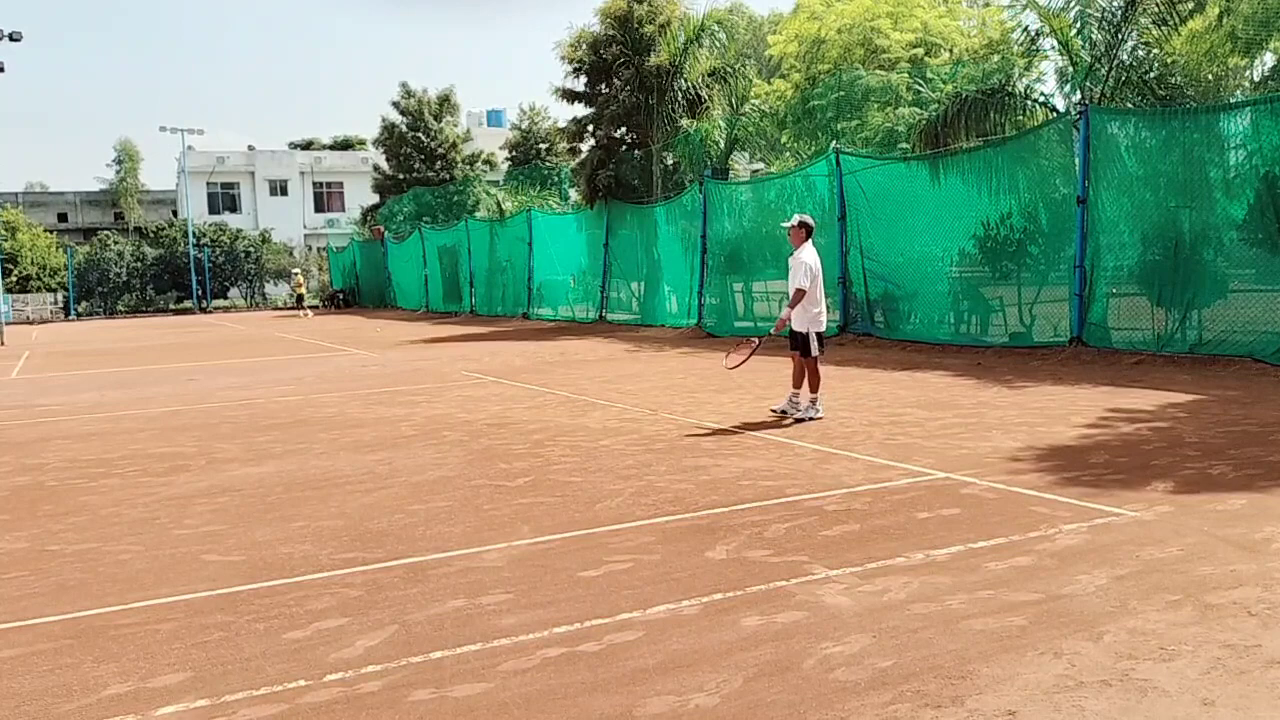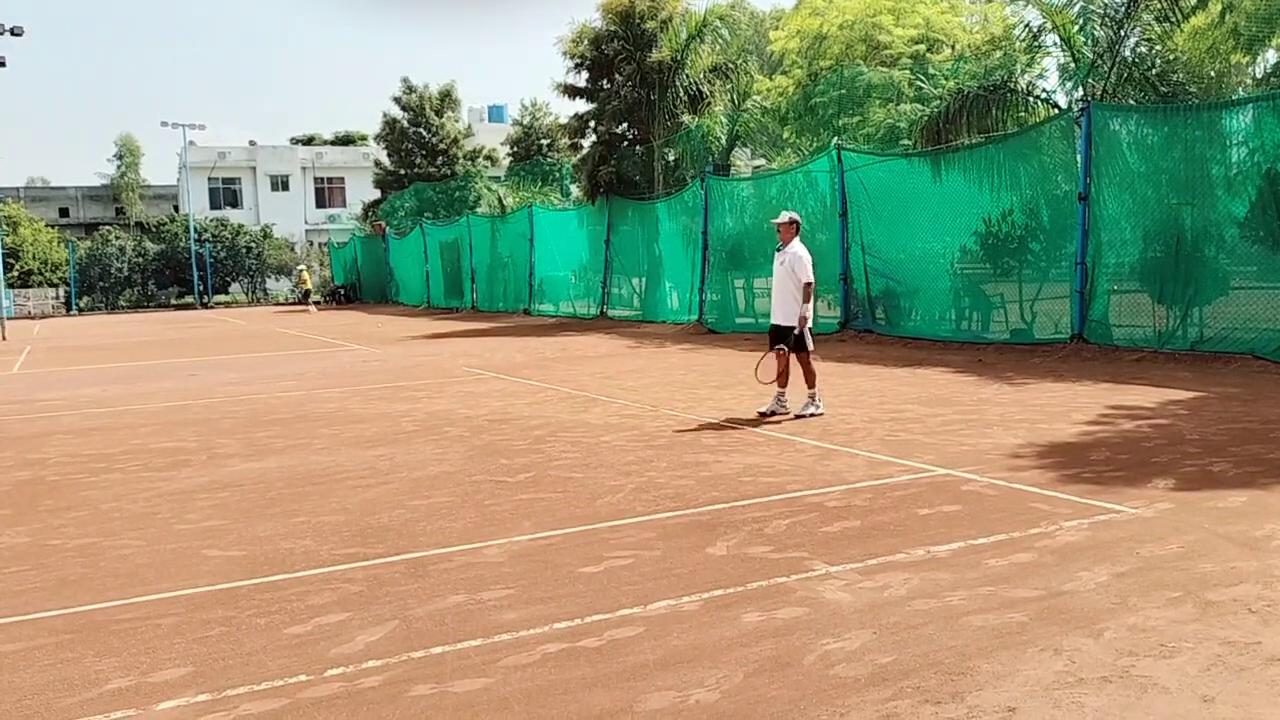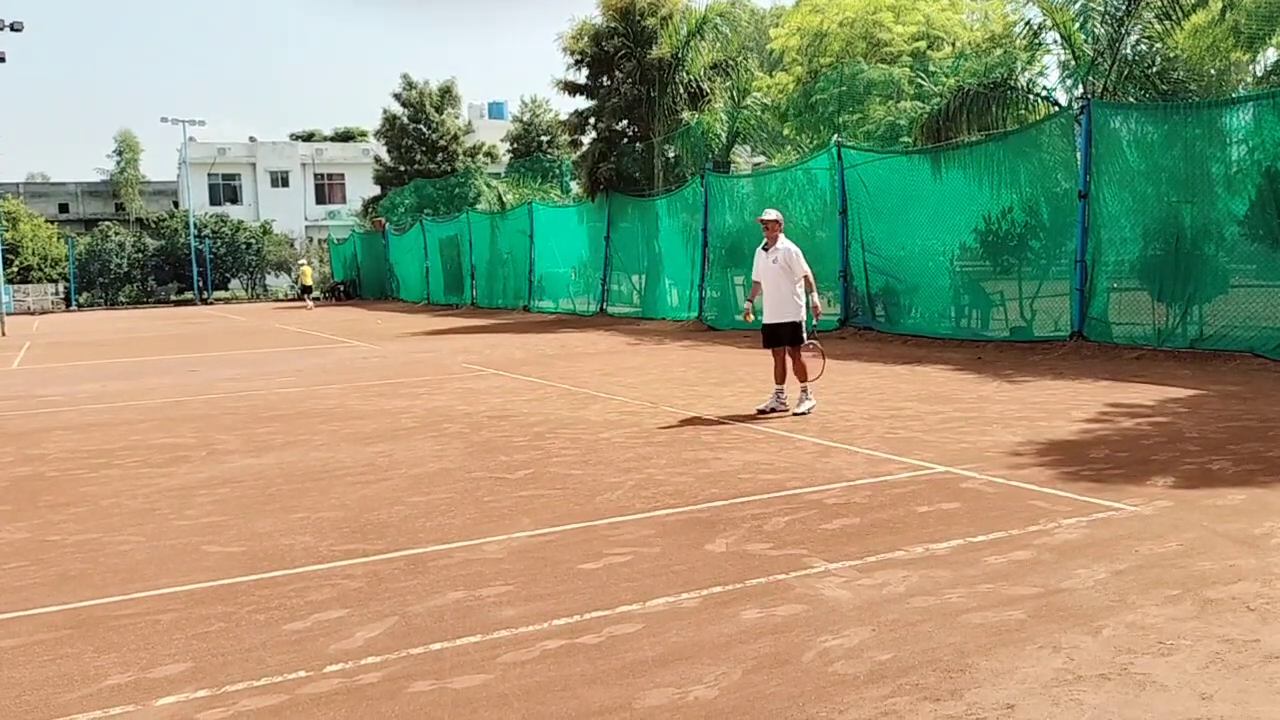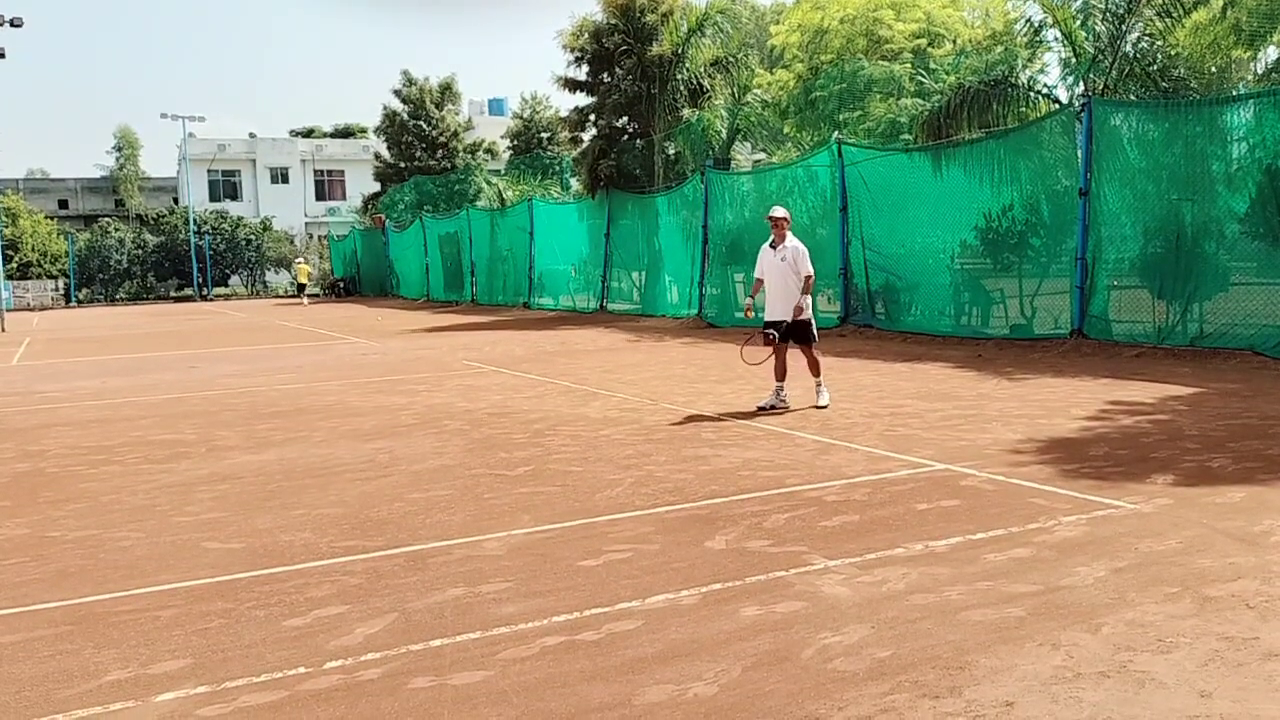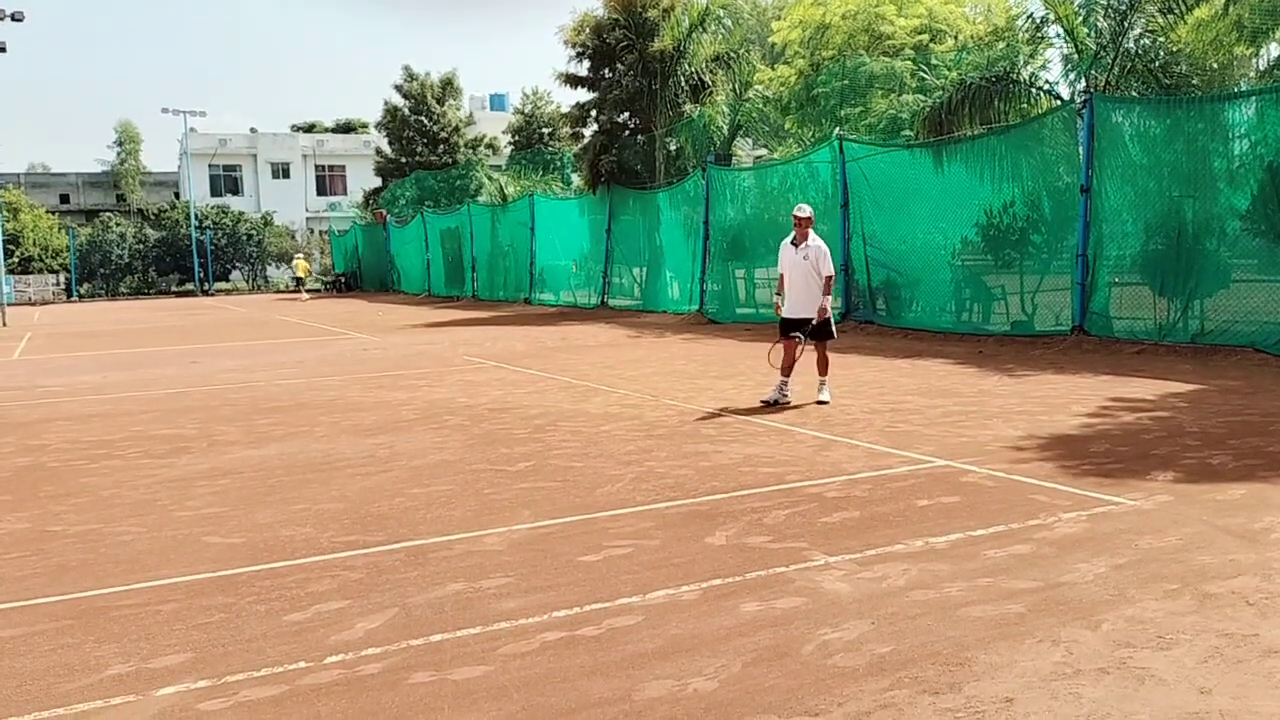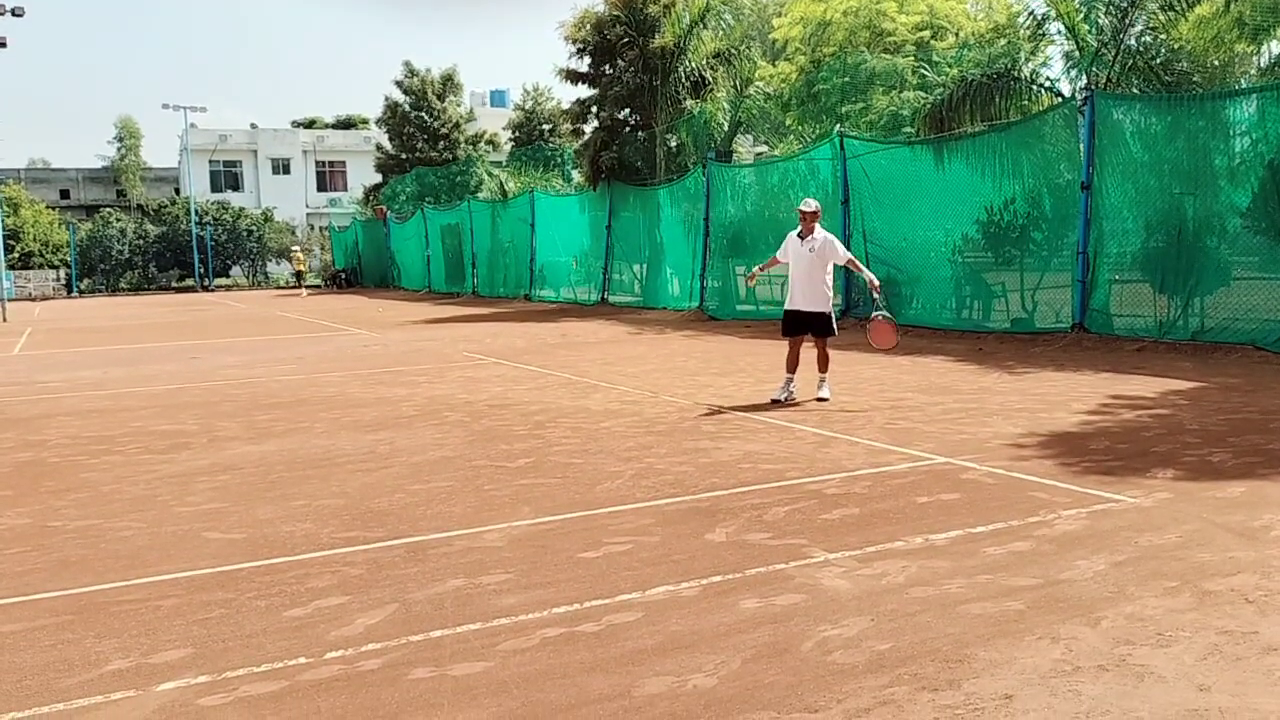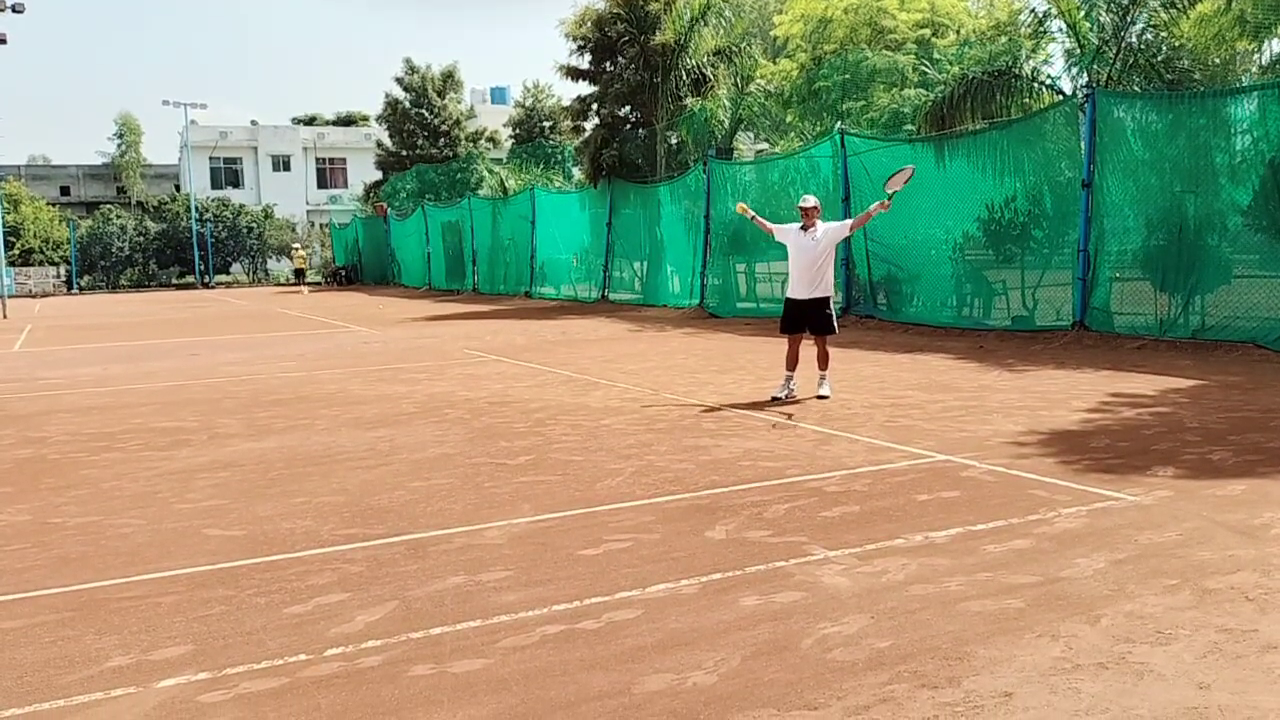
dt=0.4s
person 1, frame 1
left shoulder: (805, 258)
right shoulder: (799, 255)
left elbow: (801, 291)
left wrist: (785, 314)
left hip: (809, 322)
right hip: (798, 321)
left knee: (810, 362)
right knee: (797, 360)
left ankle: (814, 406)
right ankle: (794, 402)
person 1, frame 2
left shoulder: (799, 253)
right shoulder: (780, 252)
left elbow: (808, 284)
left wrist: (805, 311)
left hip: (795, 319)
right hip: (779, 318)
left knee: (803, 359)
right knee: (781, 358)
left ankle: (814, 402)
right ankle: (780, 401)
person 1, frame 3
left shoulder: (789, 249)
right shoulder: (760, 252)
left elbow: (806, 275)
right elbow: (757, 281)
left wrist: (814, 298)
right wrist: (749, 303)
left hip: (791, 314)
right hip: (771, 315)
left knee: (795, 354)
right knee: (778, 355)
left ankle: (806, 396)
right ankle: (780, 398)
person 1, frame 4
left shoulder: (797, 248)
right shoulder: (765, 250)
left elbow: (809, 277)
right elbow: (760, 278)
left wrist: (802, 301)
right wrist: (750, 299)
left hip: (798, 312)
right hip: (774, 313)
left knee: (808, 351)
right knee: (779, 353)
left ankle: (821, 389)
right ankle: (780, 395)
person 1, frame 5
left shoulder: (819, 247)
right shoulder: (785, 245)
left elbow: (829, 276)
left wrist: (826, 302)
right wrist: (778, 297)
left hip: (817, 310)
right hip: (792, 310)
left knee: (820, 348)
right knee: (789, 348)
left ankle: (823, 388)
right ankle: (782, 390)
person 1, frame 6
left shoulder: (826, 240)
right shoulder: (792, 238)
left elbow: (848, 259)
right elbow: (779, 257)
left wrist: (867, 274)
right wrist: (759, 268)
left hip: (819, 305)
right hip: (794, 304)
left knee: (821, 345)
right knee: (793, 344)
left ankle: (823, 385)
right ankle: (788, 387)
person 1, frame 7
left shoulder: (829, 231)
right shoulder: (791, 231)
left elbow: (856, 222)
right elbow: (769, 227)
left wrist: (875, 208)
right wrist: (752, 215)
left hip: (819, 297)
right hip: (794, 297)
left knee: (821, 342)
right knee: (793, 342)
left ankle: (823, 382)
right ankle: (788, 384)
